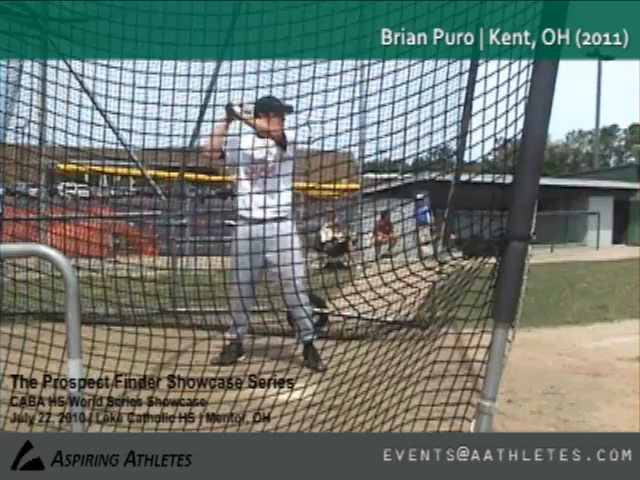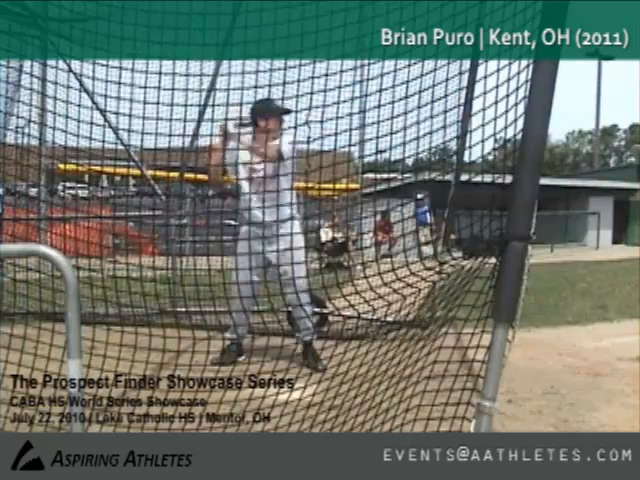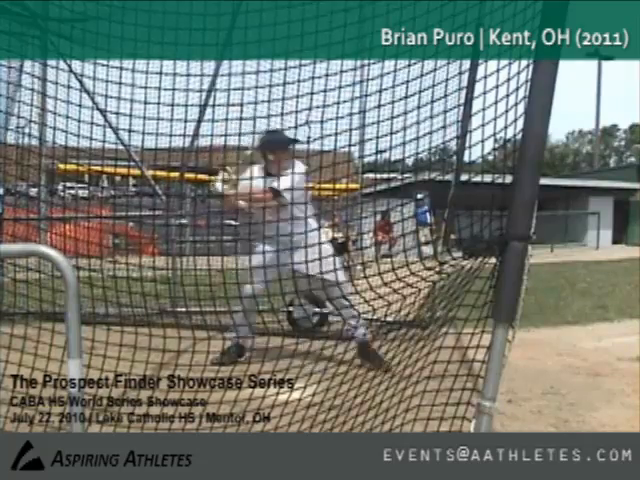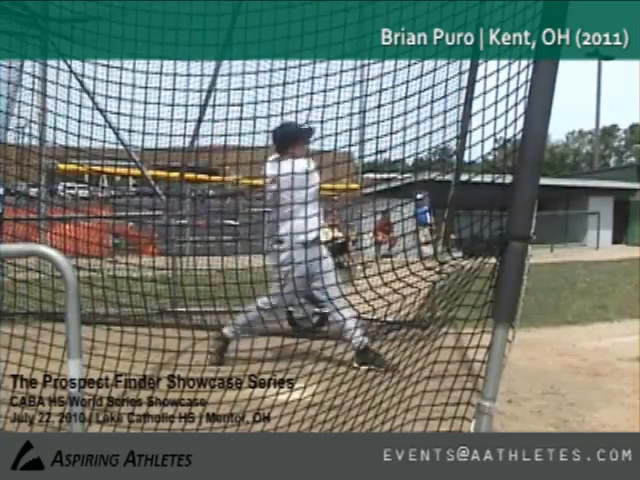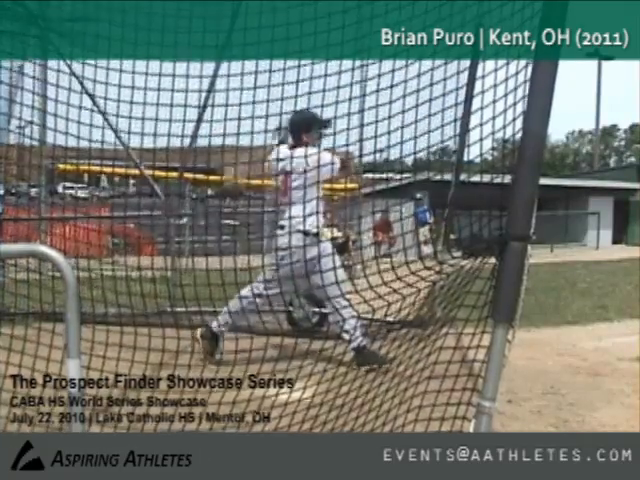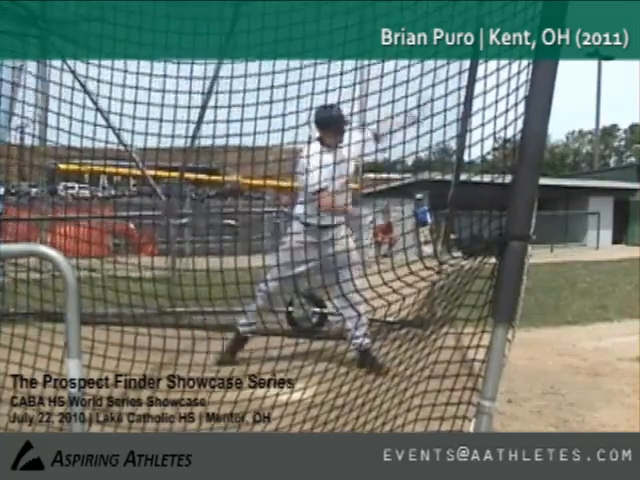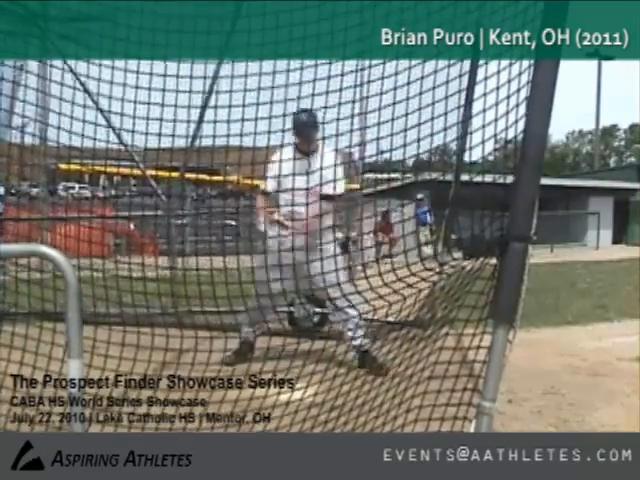
dt=0.4s
person 1, frame 1
left shoulder: (287, 141)
right shoulder: (241, 143)
left elbow: (274, 133)
right elbow: (213, 150)
left wrist: (242, 116)
right wrist: (227, 120)
left hip: (280, 225)
right hip: (247, 226)
left knee: (294, 285)
right knee: (242, 287)
left ankle: (308, 345)
right ankle: (235, 342)
person 1, frame 2
left shoulder: (286, 143)
right shoulder: (239, 146)
left elbow: (269, 154)
right elbow: (214, 171)
left wrist: (237, 138)
right wrist: (223, 139)
left hip: (285, 227)
right hip: (252, 228)
left knee: (297, 286)
right knee: (242, 287)
left ankle: (308, 346)
right ankle: (235, 343)
person 1, frame 3
left shoulder: (297, 170)
right shoulder: (253, 174)
left elbow: (270, 198)
right elbow: (242, 204)
left wrist: (237, 194)
left hip: (308, 239)
right hip: (272, 244)
left knee: (338, 286)
right knee: (250, 292)
left ankle: (362, 343)
right ankle: (239, 343)
person 1, frame 4
left shoulder: (270, 167)
right shoulder: (305, 166)
left hip: (310, 245)
right hip: (294, 248)
left knee: (331, 295)
right knee: (276, 301)
left ankle: (361, 347)
right ankle: (227, 335)
person 1, frame 5
left shoulder: (279, 154)
right shoulder: (314, 157)
right elbow: (344, 167)
left hip: (312, 237)
right hip: (297, 238)
left knee: (335, 289)
right knee: (264, 289)
left ankle: (360, 346)
right ankle: (213, 330)
person 1, frame 6
left shoulder: (341, 147)
right shoulder: (312, 157)
right elbow: (323, 203)
right wrist: (355, 211)
left hip: (337, 232)
right hip: (305, 231)
left knee: (348, 290)
right knee: (272, 285)
left ankle: (363, 349)
right ankle: (242, 334)
person 1, frame 7
left shoulder: (330, 158)
right shoulder: (280, 158)
left elbow: (329, 200)
right elbow: (265, 195)
left wrist: (308, 225)
right wrist: (264, 217)
left hip: (319, 236)
right hip: (282, 235)
left knee: (340, 293)
right knee: (263, 289)
left ankle: (363, 351)
right ankle: (247, 342)
